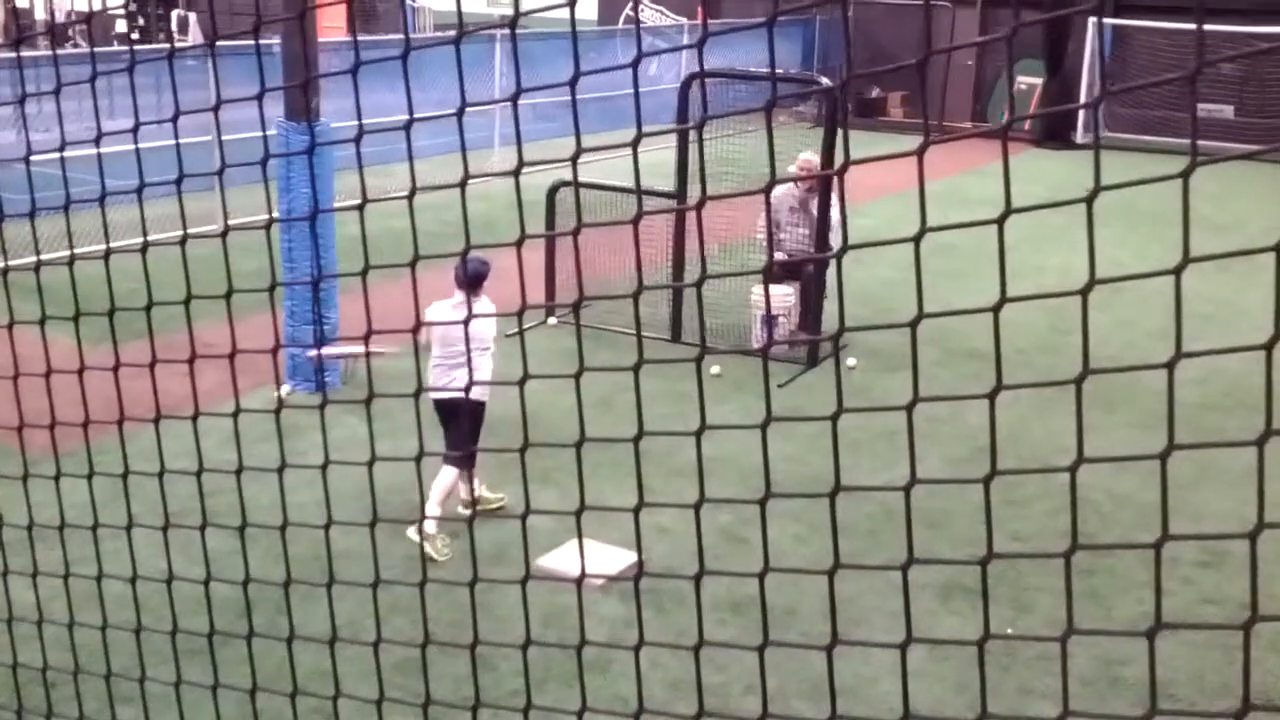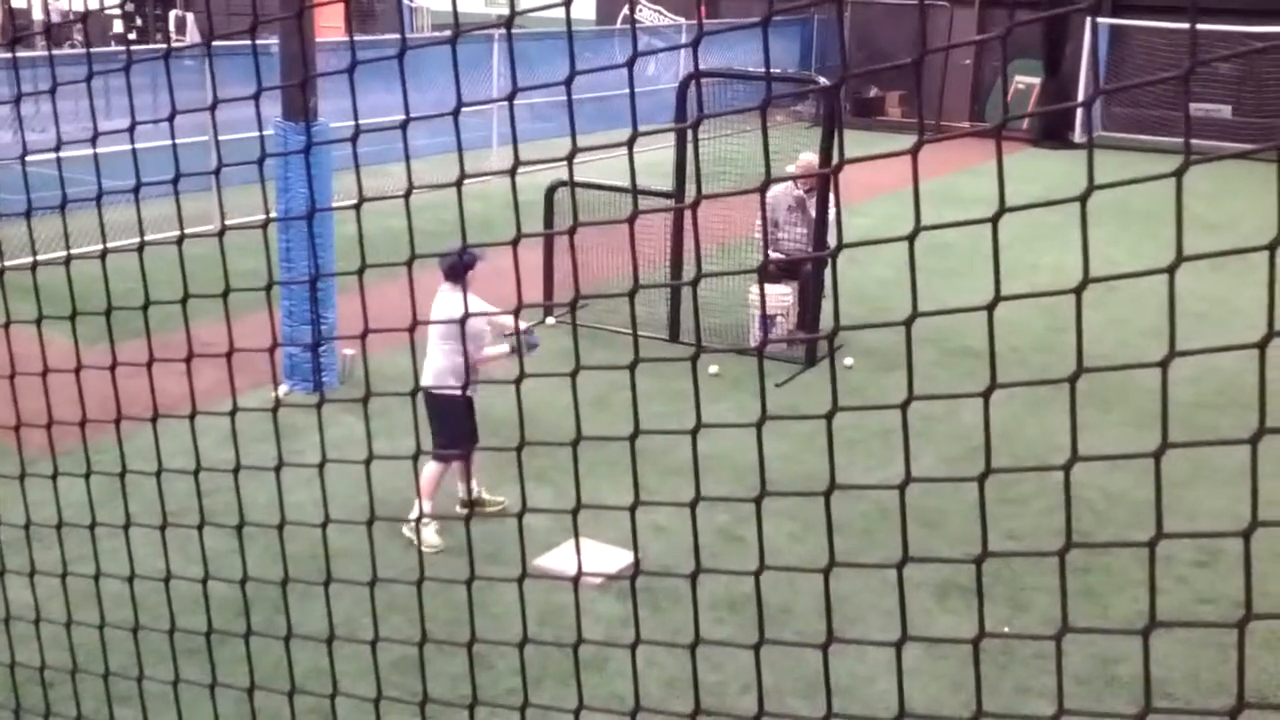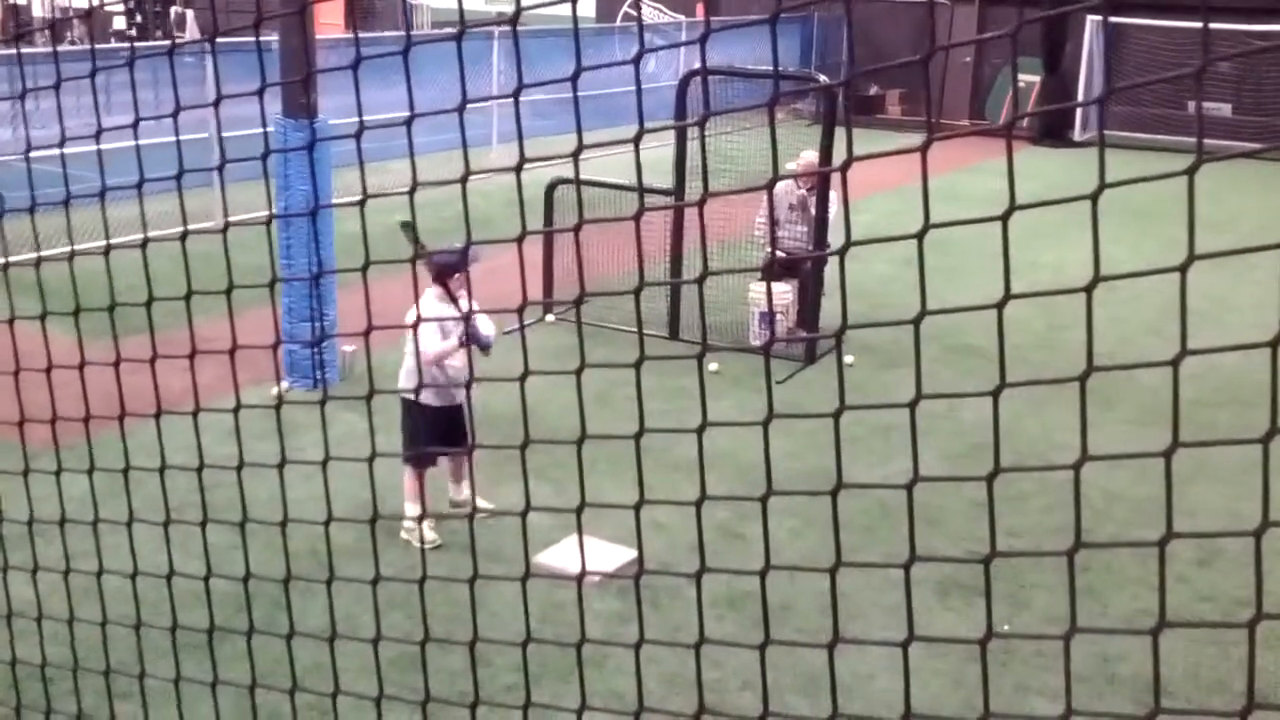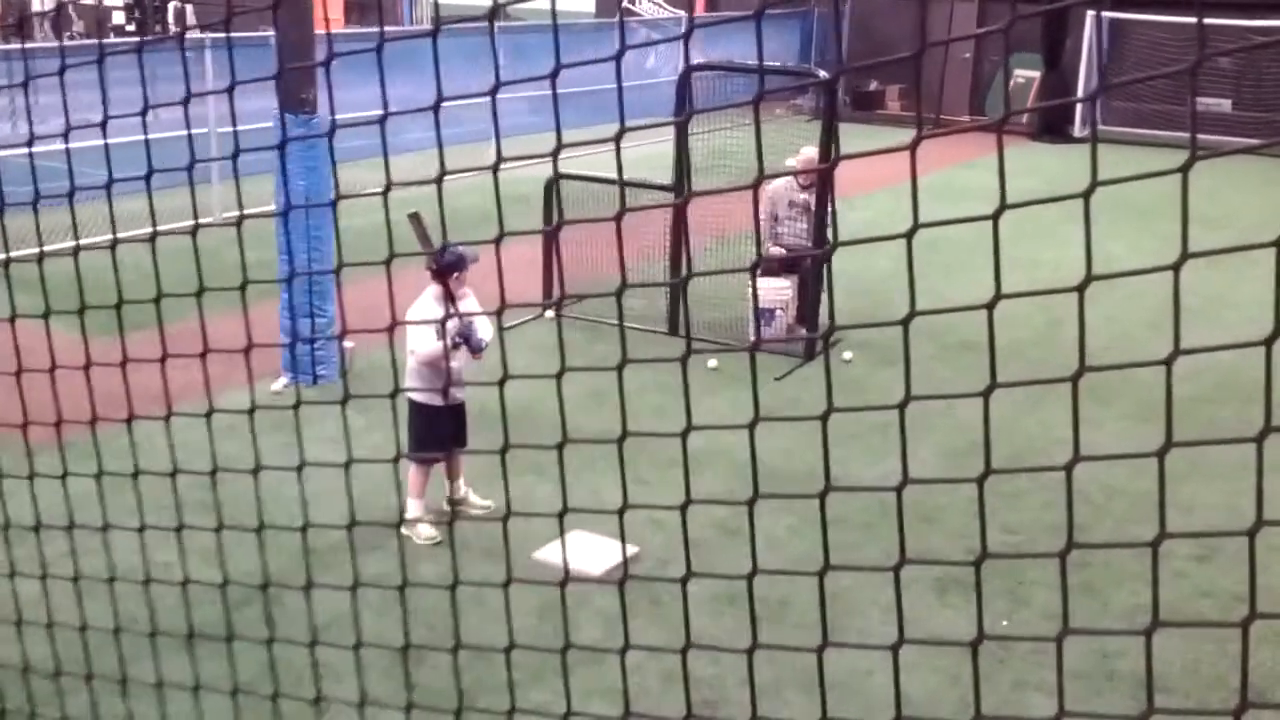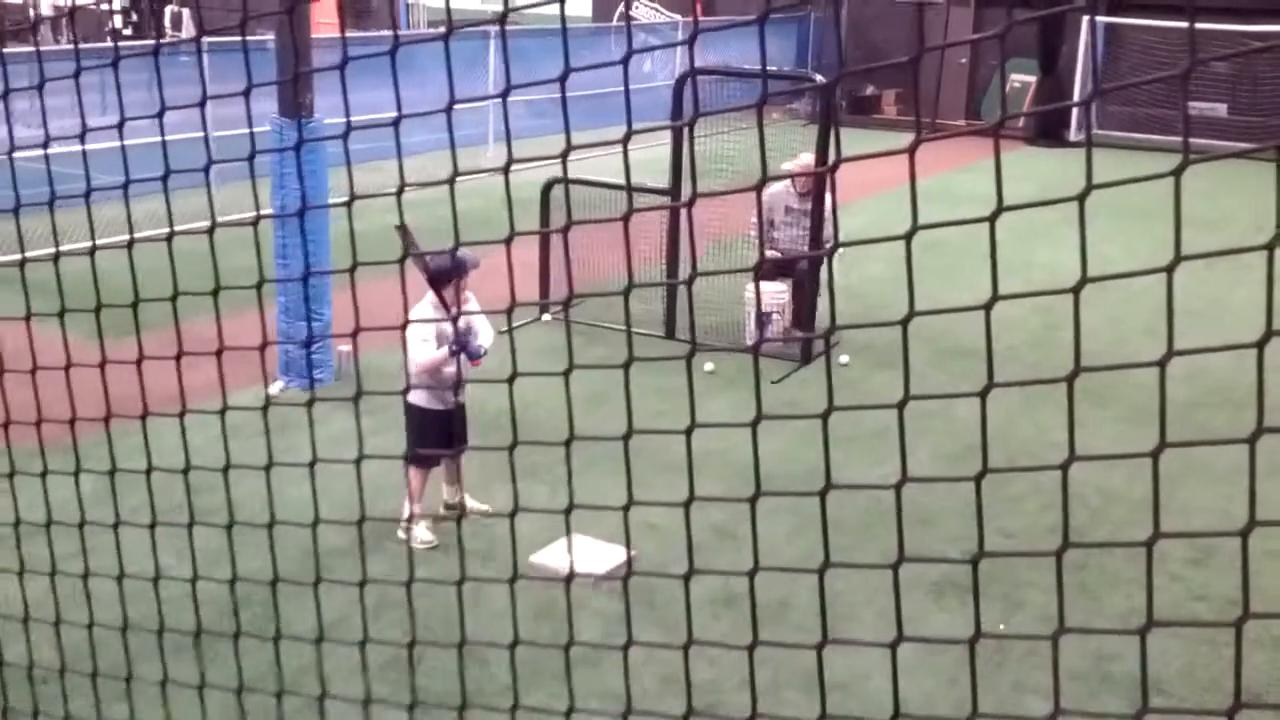
dt=0.4s
person 1, frame 1
left shoulder: (436, 310)
right shoulder: (488, 309)
left elbow: (425, 339)
left hip: (440, 391)
right hip: (471, 393)
left knee: (463, 446)
right knee: (457, 457)
left ankle: (471, 494)
right ankle: (428, 522)
person 1, frame 2
left shoulder: (448, 296)
right shoulder: (463, 308)
left elbow: (493, 315)
right elbow: (477, 357)
left wrist: (521, 327)
right wrist: (513, 348)
left hip: (448, 383)
right hip: (447, 387)
left knee: (465, 443)
right knee: (445, 452)
left ankle: (469, 495)
right ankle: (419, 518)
person 1, frame 3
left shoulder: (461, 298)
right shoulder: (425, 312)
left elbow: (484, 323)
right elbow: (429, 355)
left wrist: (482, 335)
right wrist: (463, 339)
left hip: (451, 391)
right hip: (422, 395)
left knee: (458, 447)
right knee: (419, 459)
left ankle: (460, 497)
right ankle: (413, 519)
person 1, frame 4
left shoulder: (464, 296)
right shoulder: (421, 311)
left elbow: (484, 325)
right elbow: (422, 355)
left wrist: (479, 340)
right wrist: (455, 340)
left hip: (454, 390)
right hip: (426, 395)
left knee: (455, 447)
right knee: (424, 457)
left ankle: (457, 495)
right ankle: (413, 516)
person 1, frame 5
left shoulder: (466, 300)
right shoulder: (421, 318)
left elbow: (485, 330)
right elbow: (421, 363)
left wrist: (478, 347)
right wrist: (453, 348)
left hip: (454, 394)
right hip: (426, 400)
left knee: (454, 451)
right knee: (422, 461)
left ankle: (454, 499)
right ankle: (410, 520)
person 2, frame 1
left shoulder: (827, 199)
right shoulder: (779, 194)
left elbow: (828, 233)
right elbow: (765, 226)
left wrist: (807, 209)
right wrist: (773, 251)
left hip: (813, 256)
right hip: (783, 254)
left knee: (812, 274)
right knee: (771, 272)
left ankle: (808, 329)
person 2, frame 2
left shoulder: (826, 199)
right shoulder: (777, 193)
right elbow: (763, 226)
left wrist: (804, 208)
right wrist: (769, 251)
left hip: (809, 256)
right hip: (780, 254)
left knee: (810, 273)
right knee: (768, 271)
left ankle: (805, 327)
person 2, frame 3
left shoulder: (828, 196)
right shoulder: (778, 190)
right elbow: (763, 223)
left wrist: (805, 208)
right wrist: (770, 249)
left hip: (809, 254)
right hip: (780, 251)
right knee: (769, 268)
person 2, frame 4
right shoulder: (777, 186)
right elbow: (764, 218)
left wrist: (809, 208)
right wrist: (769, 245)
left hip: (810, 250)
right hip: (779, 248)
left knee: (810, 266)
right knee: (768, 267)
left ankle: (803, 322)
person 2, frame 5
left shoulder: (824, 199)
right shoulder: (774, 192)
left elbow: (830, 237)
right elbow: (758, 223)
right wrist: (765, 249)
left hip: (806, 255)
right hip: (776, 252)
left knee: (806, 272)
right knee: (764, 272)
